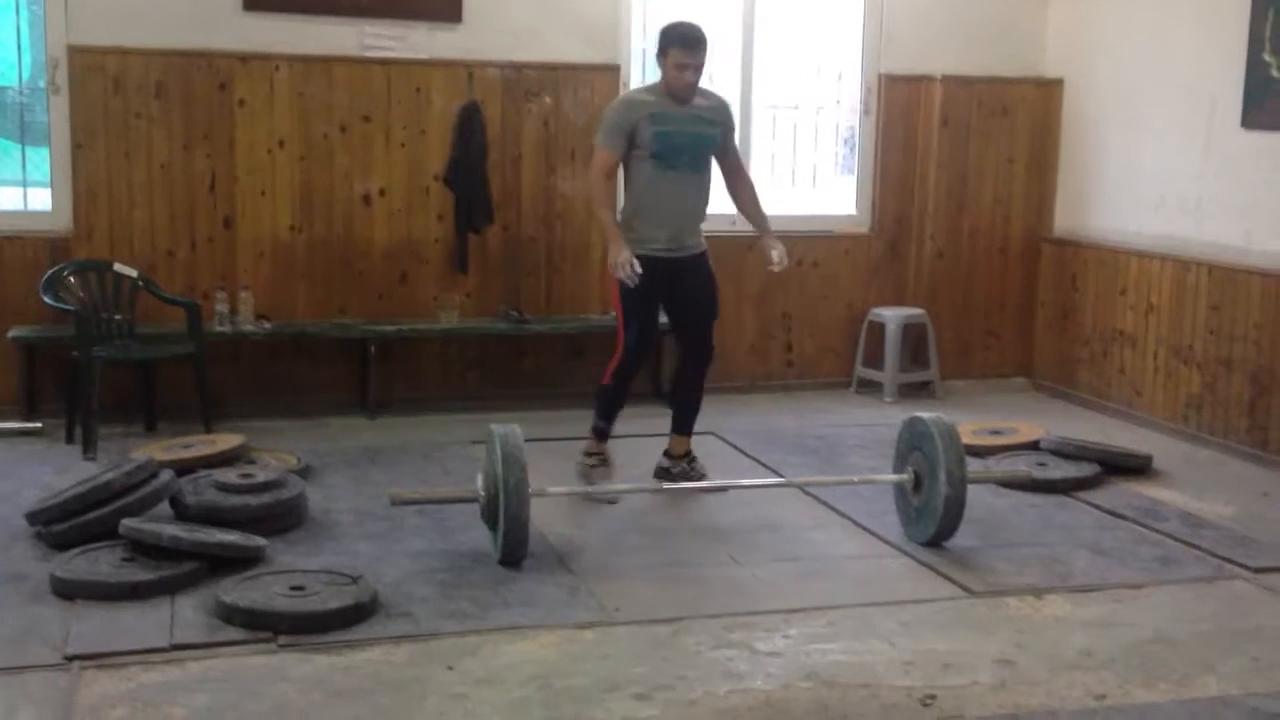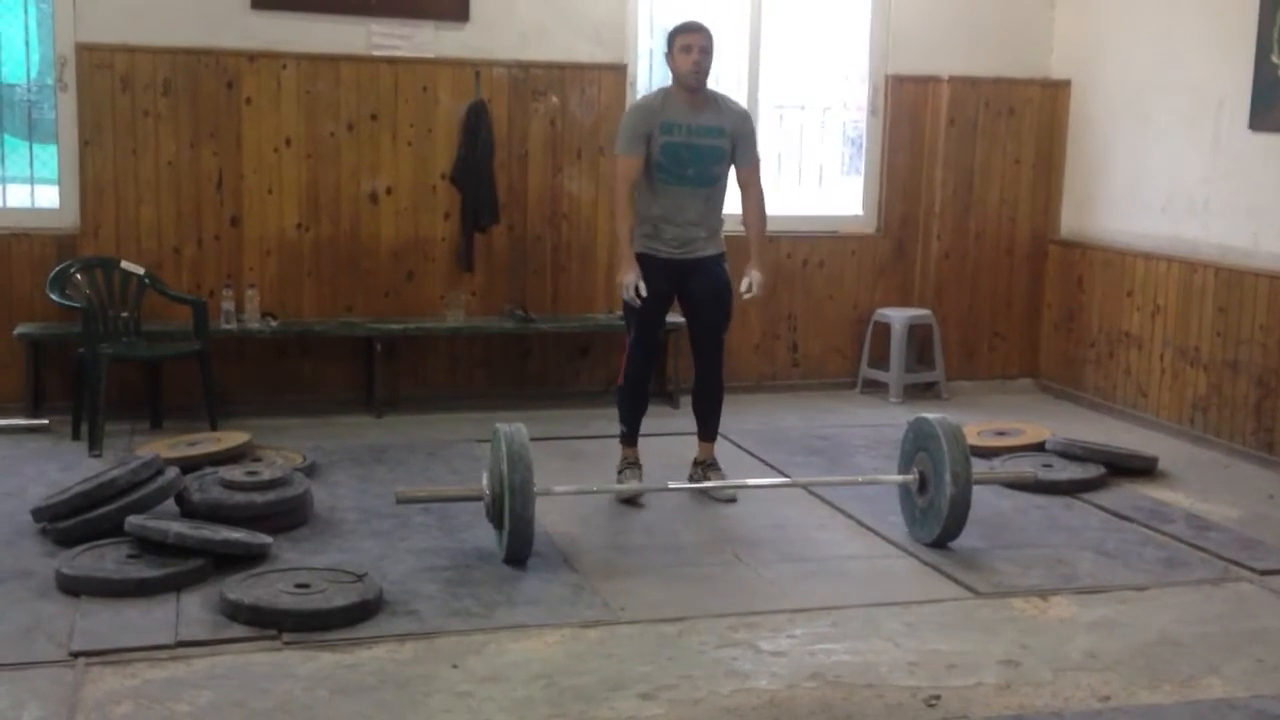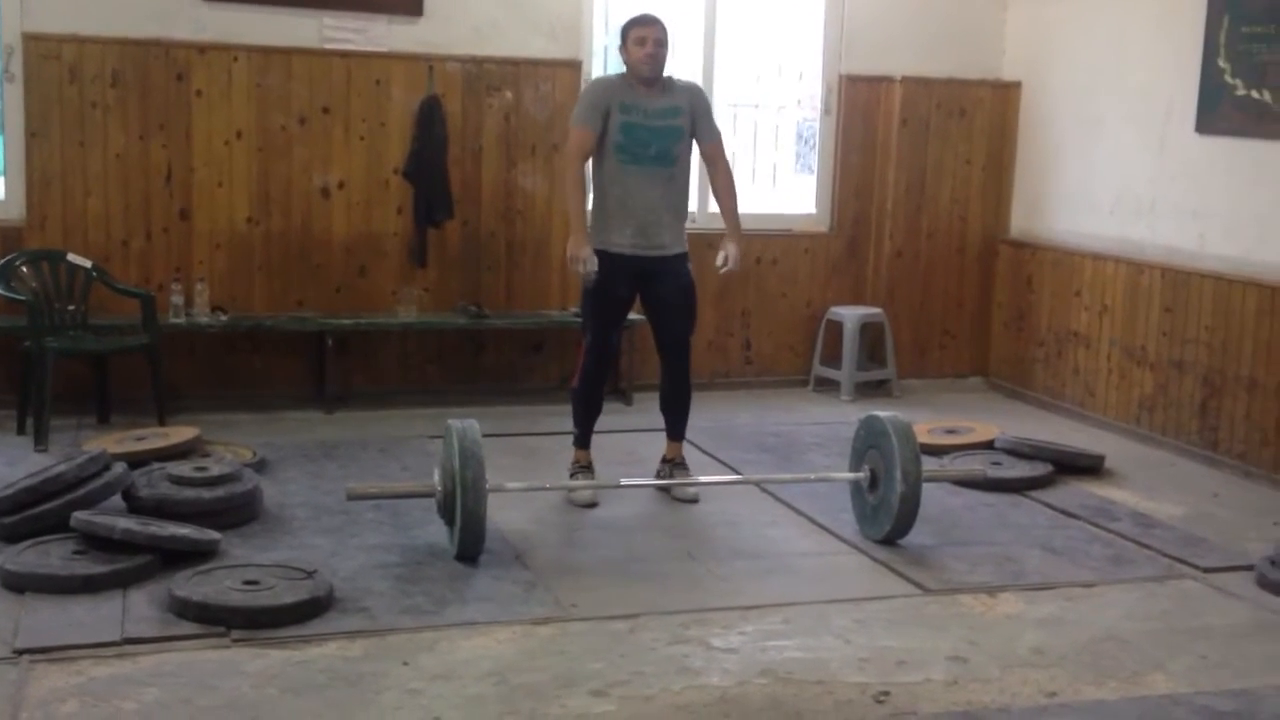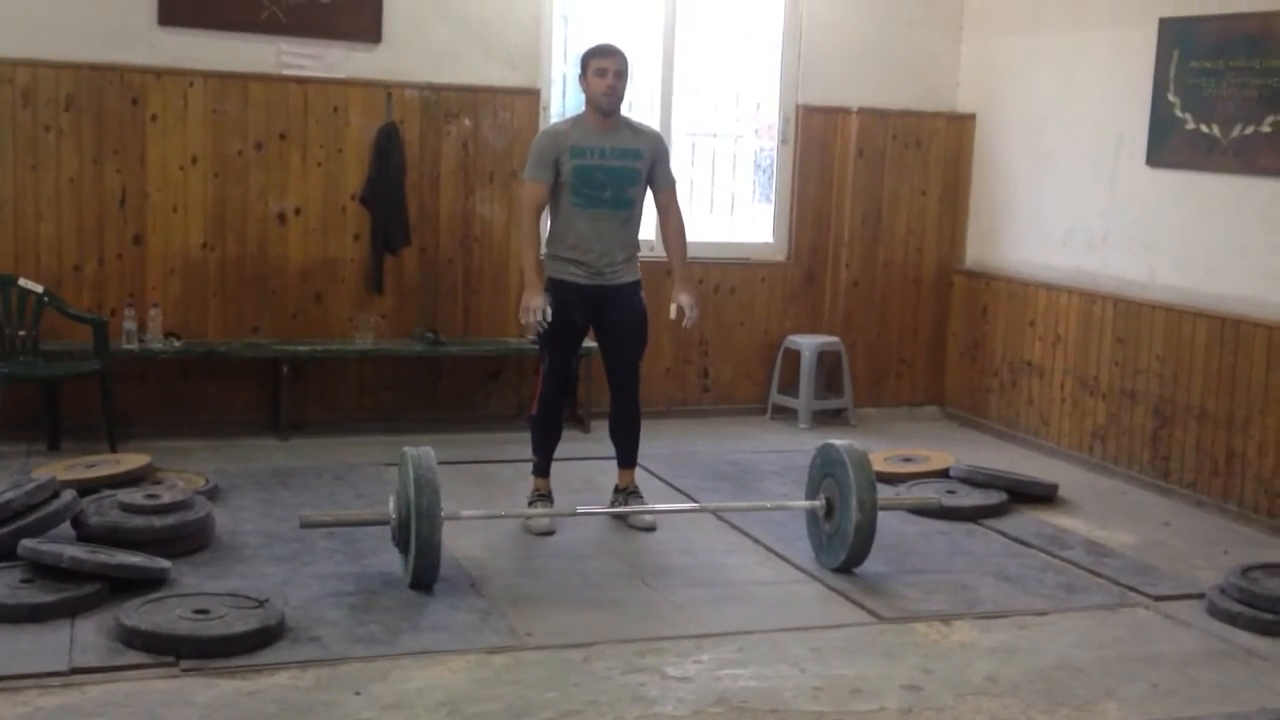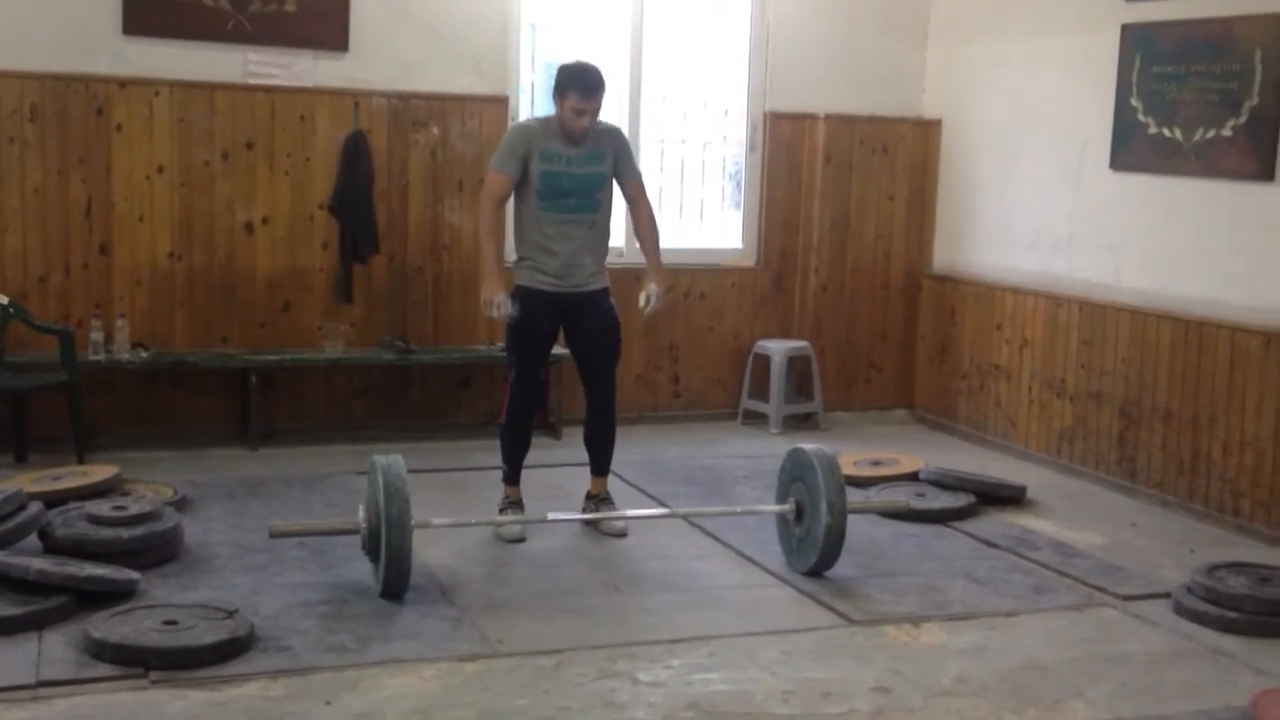
dt=1s
person 1, frame 1
left shoulder: (716, 110)
right shoulder: (629, 108)
left elbow: (735, 176)
right elbow: (599, 178)
left wrist: (767, 234)
right wrist: (617, 242)
left hip: (690, 255)
right hip: (640, 255)
left knee: (698, 353)
right knee: (632, 352)
left ankle: (677, 455)
right ankle: (595, 450)
person 1, frame 2
left shoulder: (735, 117)
right shoulder: (645, 113)
left elbow: (751, 189)
right elbow: (625, 188)
left wrist: (754, 260)
right wrist: (627, 260)
left hip: (706, 257)
right hip: (652, 255)
left knee: (711, 359)
right knee: (641, 356)
left ankle: (705, 461)
right ankle: (629, 459)
person 1, frame 3
left shoulder: (690, 97)
right shoulder: (603, 93)
left elbow: (717, 164)
right elbow: (575, 159)
left wrist: (731, 232)
right wrist: (578, 232)
left hip: (669, 253)
right hip: (611, 251)
left knee: (677, 357)
right knee: (596, 357)
left ankle: (672, 460)
right ankle: (581, 462)
person 1, frame 4
left shoulder: (649, 142)
right shoulder: (554, 139)
left elbow: (669, 212)
right elbow: (531, 214)
left wrist: (680, 284)
right wrist: (532, 285)
left hip: (623, 285)
right hip: (565, 283)
left knee: (627, 387)
right knee: (553, 387)
left ankle: (626, 488)
right ankle: (540, 490)
person 1, frame 5
left shoulder: (612, 140)
right shoulder: (525, 137)
left elbow: (639, 204)
right elbow: (491, 202)
left wrist: (653, 272)
right wrist: (491, 277)
left hip: (592, 291)
right hip: (534, 290)
left knee: (602, 394)
right knee: (524, 394)
left ankle: (598, 495)
right ankle: (511, 498)
